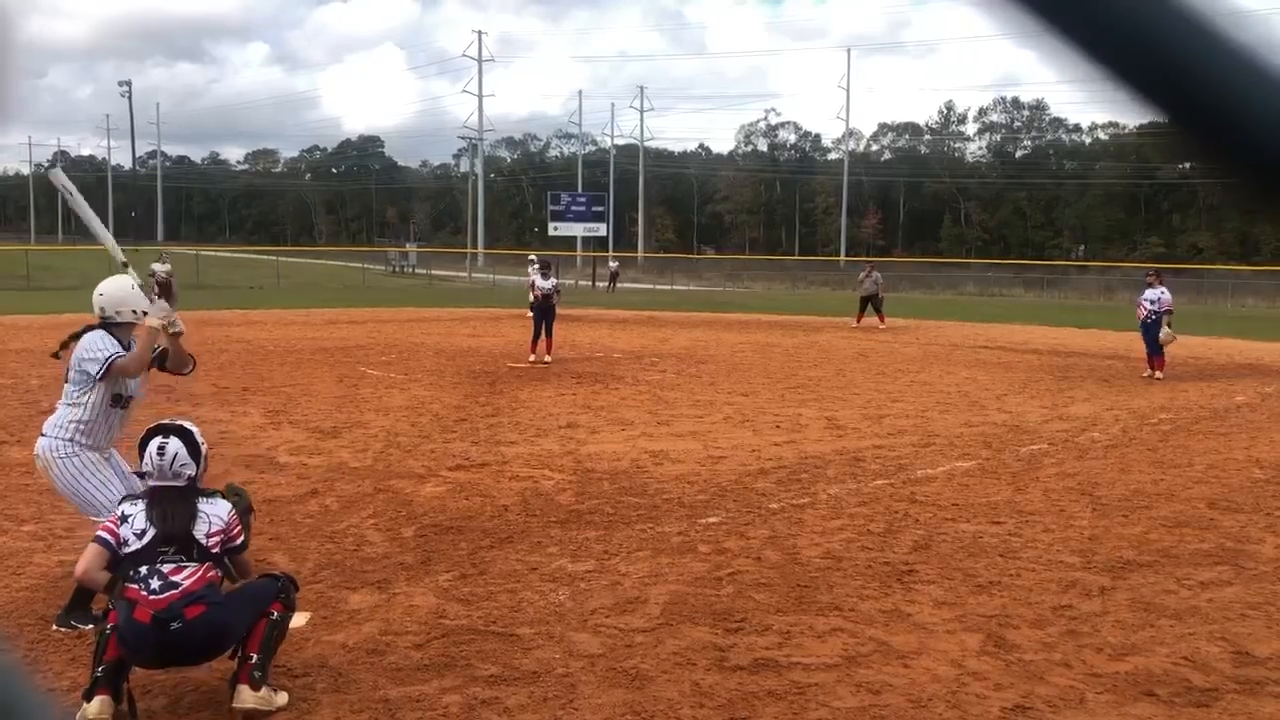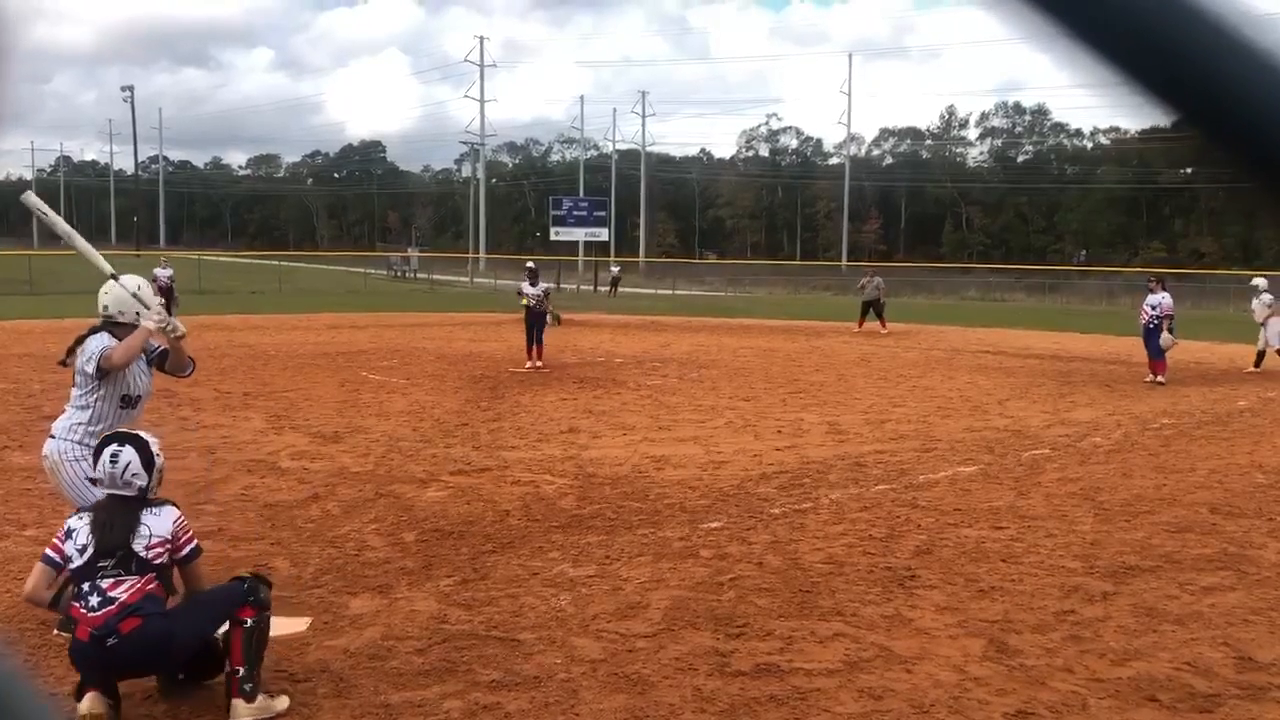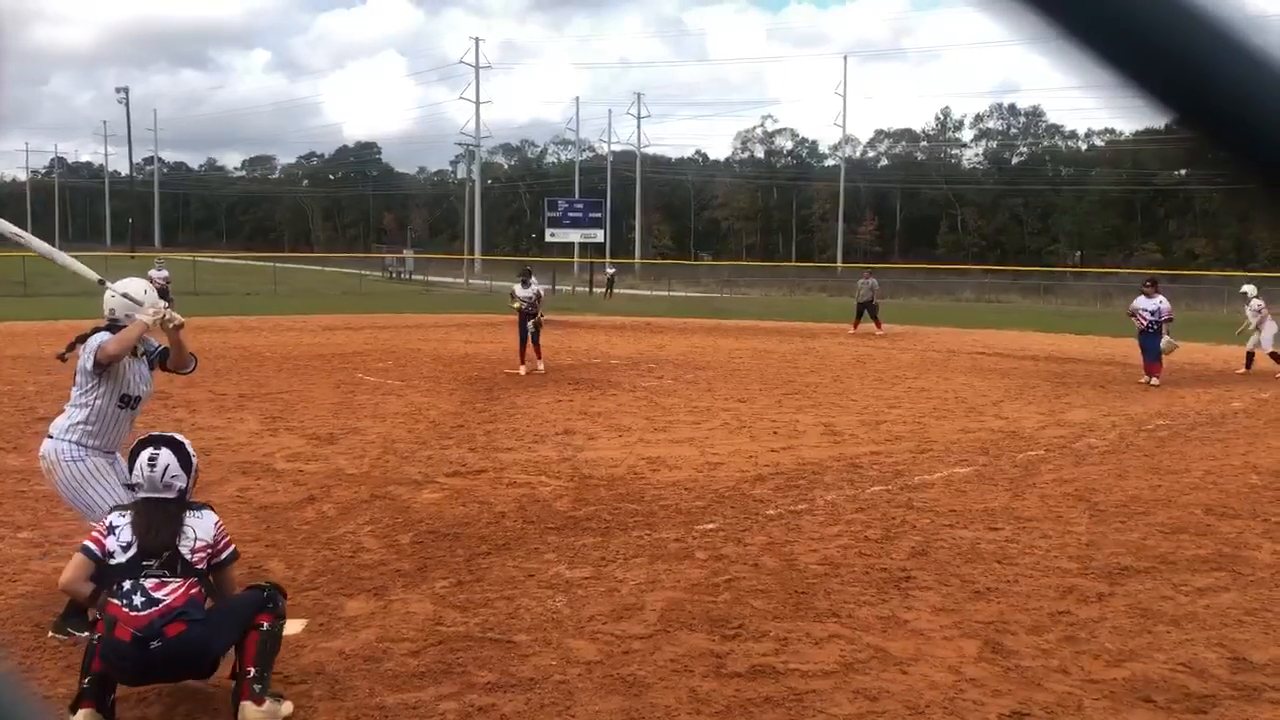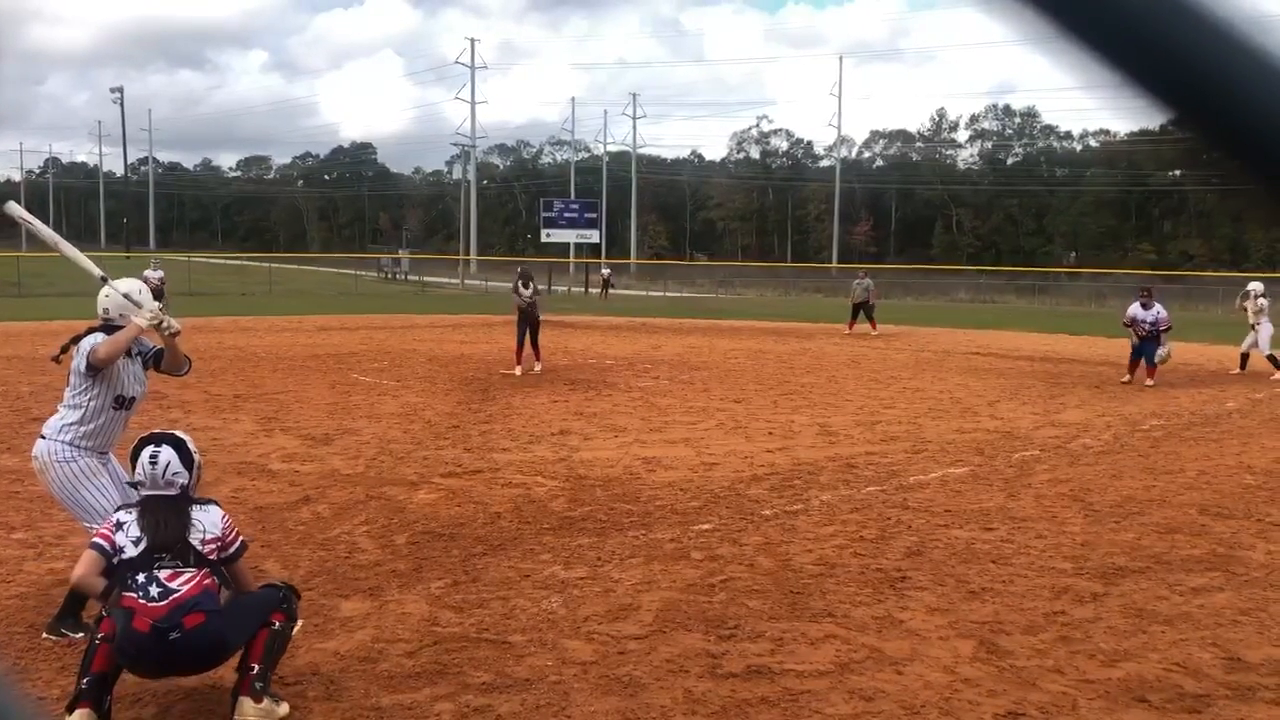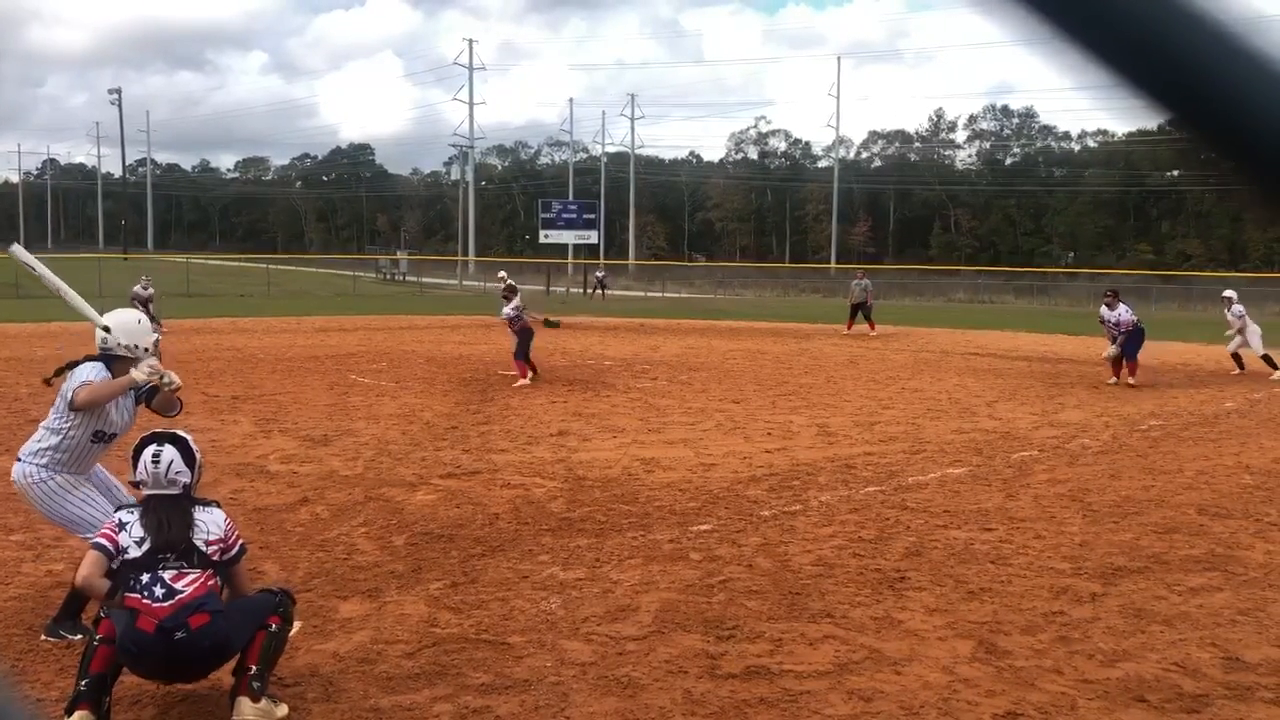
dt=1s
person 1, frame 1
left shoulder: (132, 344)
right shoulder: (95, 343)
left elbow: (182, 367)
right elbow: (130, 370)
left wrist: (173, 338)
right wrist: (153, 327)
left hip: (96, 448)
right hip: (64, 449)
right ankle: (74, 612)
person 1, frame 2
left shoulder: (142, 348)
right shoulder: (98, 344)
left elbow: (182, 368)
right elbow: (117, 362)
left wrist: (174, 339)
right wrist: (149, 327)
right hip: (73, 451)
person 1, frame 3
left shoulder: (144, 347)
right shoulder: (99, 343)
left elbow: (184, 365)
right elbow: (112, 351)
left wrist: (173, 333)
right wrist: (145, 322)
left hip: (103, 453)
right hip: (70, 451)
right ankle: (72, 618)
person 1, frame 4
left shoulder: (138, 348)
right shoulder: (93, 344)
left elbow: (178, 367)
right elbow: (104, 356)
left wrist: (169, 338)
right wrist: (139, 325)
left hip: (96, 453)
right hip: (63, 452)
right ankle: (65, 620)
person 1, frame 5
left shoulder: (129, 377)
right shoulder: (90, 373)
left elbow: (168, 409)
right elbow: (83, 401)
left wrist: (170, 388)
right wrist: (133, 378)
left hip: (76, 470)
right hip: (41, 473)
right ankle: (63, 623)
person 2, frame 1
left shoulder: (127, 511)
right shoulder: (219, 508)
left elbow: (85, 572)
right elbow: (245, 573)
left wrist: (127, 592)
right wrist: (244, 521)
left hip: (140, 644)
right hip: (204, 634)
left knee: (120, 607)
right knee: (279, 587)
left ankle: (102, 694)
right ankle: (251, 685)
person 2, frame 2
left shoulder: (76, 523)
right shoulder: (167, 517)
left elbow: (33, 591)
right elbow: (198, 591)
left wrist: (82, 609)
left hip: (90, 658)
right hip: (151, 646)
right knee: (251, 590)
left ankle: (95, 692)
right ankle: (244, 696)
person 2, frame 3
left shoulder: (114, 522)
right shoulder: (206, 520)
left elbow: (69, 582)
right elbow: (228, 596)
left wrist: (114, 604)
left hip: (123, 660)
right hip: (185, 652)
right knee: (267, 598)
person 2, frame 4
left shoulder: (120, 520)
right shoulder: (213, 515)
left elbow: (81, 578)
right elbow: (245, 589)
left wrist: (128, 601)
left hip: (138, 653)
right hip: (203, 643)
left knee: (113, 614)
right knee: (280, 597)
person 2, frame 5
left shoulder: (123, 520)
right shoulder: (215, 517)
left elbow: (86, 579)
right elbow: (241, 592)
left wrist: (133, 604)
left hip: (140, 653)
right hip: (205, 644)
left knee: (111, 614)
right knee: (276, 603)
